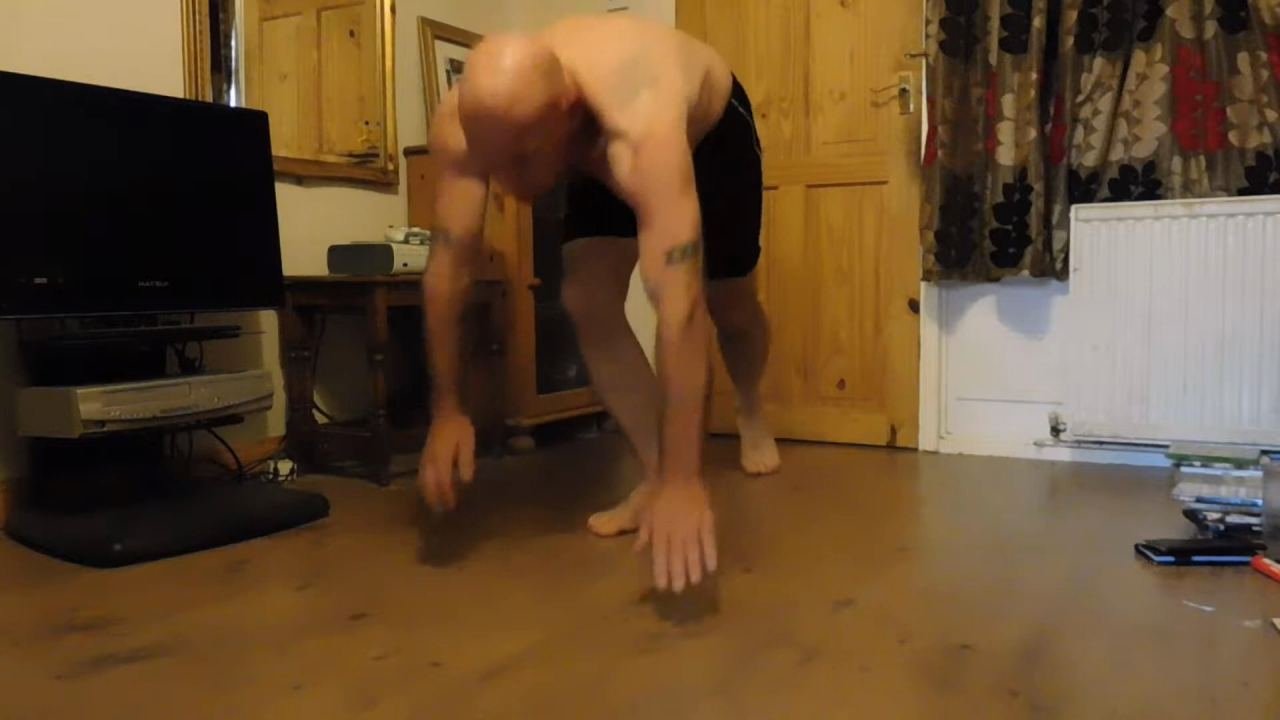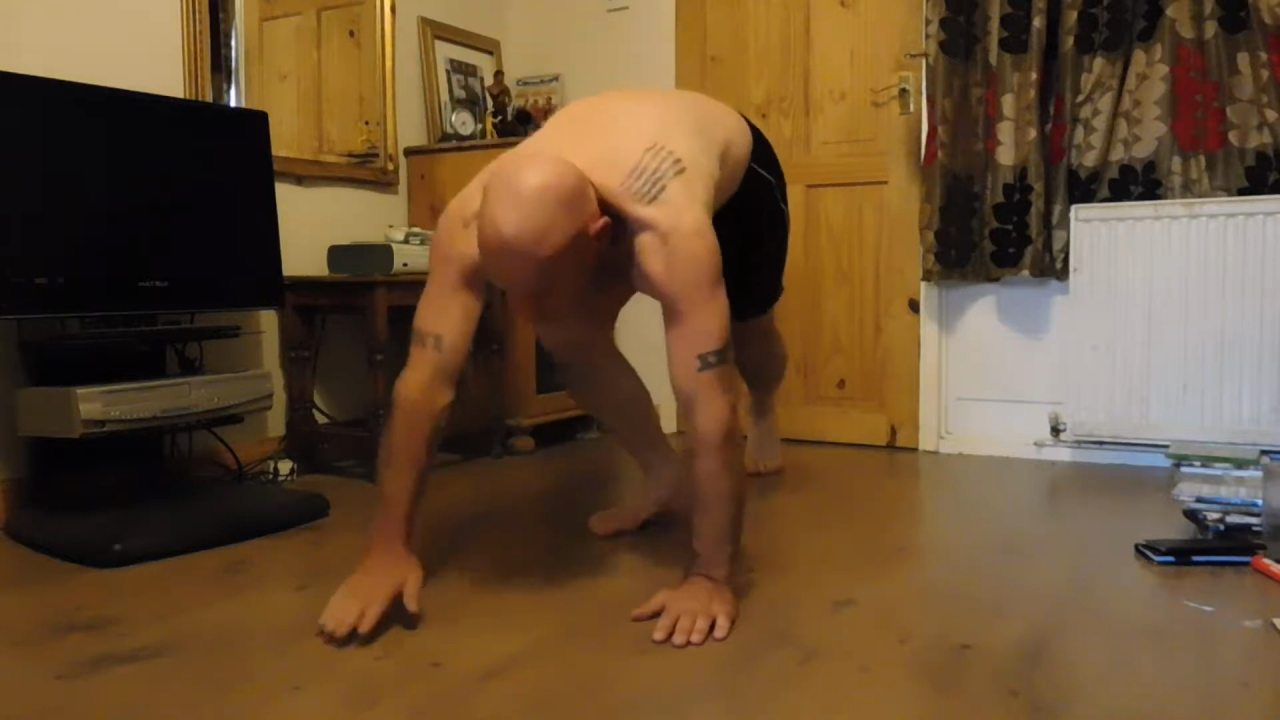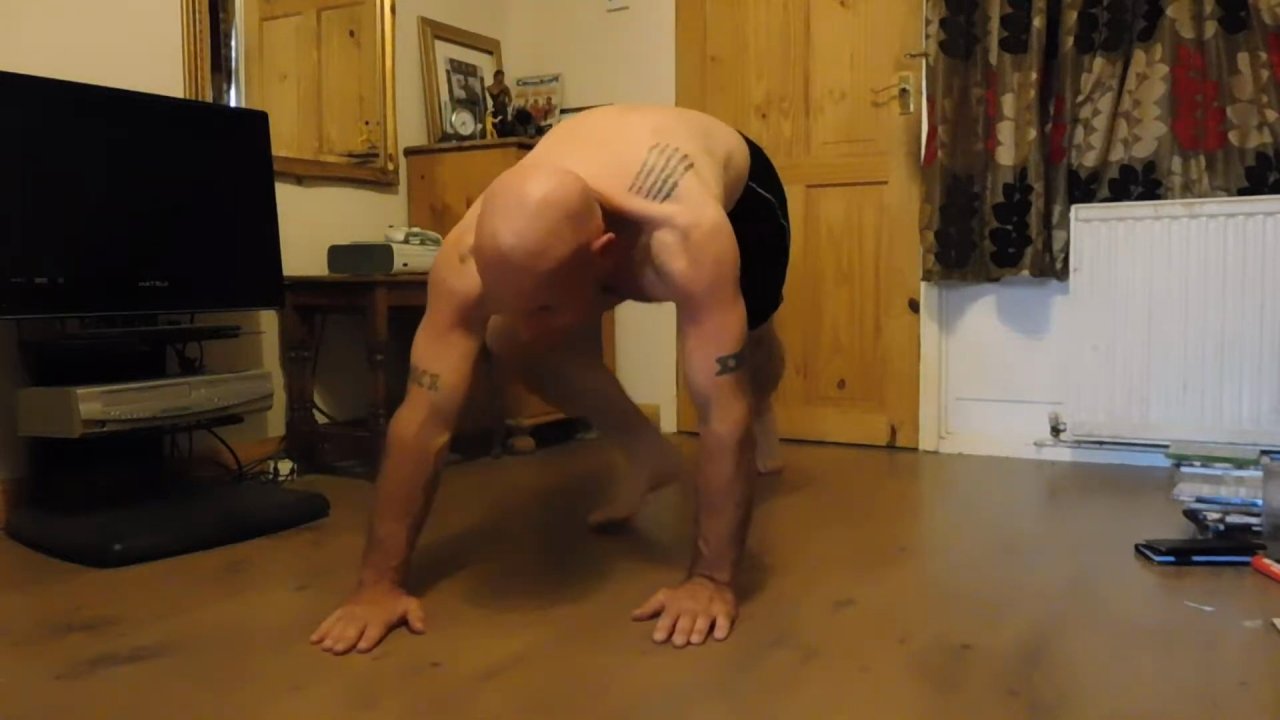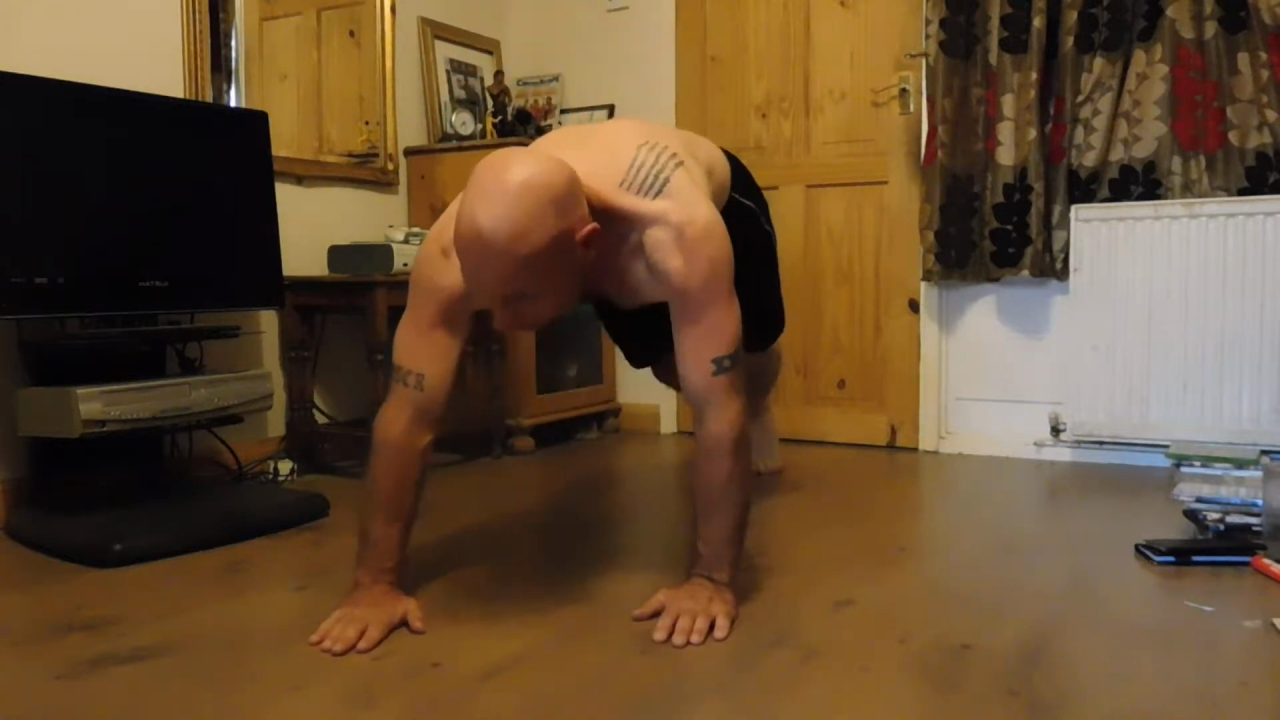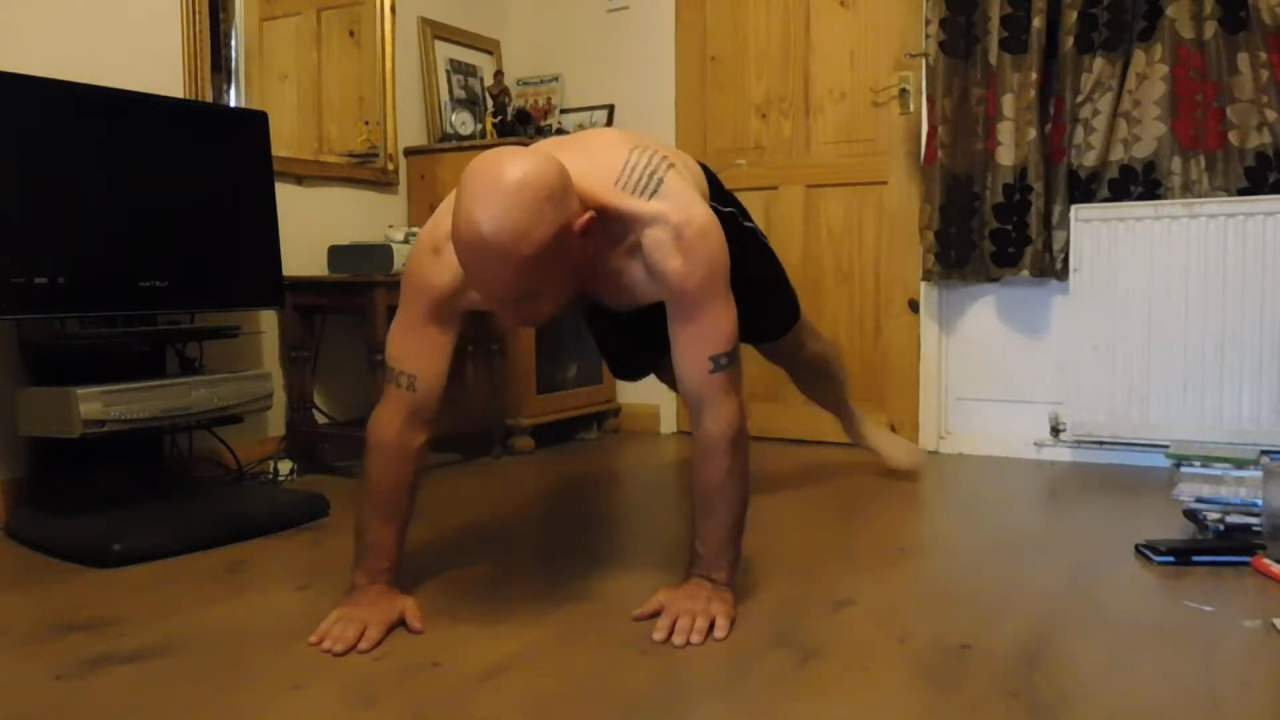
dt=0.5s
person 1, frame 1
left shoulder: (640, 130)
right shoulder: (462, 117)
left elbow: (677, 309)
right elbow: (447, 266)
left wrist: (686, 482)
right wrist: (446, 411)
left hip: (710, 126)
right hip: (596, 146)
left knee: (727, 295)
right knee: (587, 304)
left ankle: (752, 415)
right ankle: (655, 469)
person 1, frame 2
left shoulder: (666, 233)
right shoulder: (473, 223)
left elbow: (708, 409)
right elbow: (424, 385)
left wrist: (710, 578)
right wrist: (386, 547)
left hip: (735, 166)
right hip: (618, 151)
left knee: (746, 329)
right knee: (567, 339)
left ankle: (764, 415)
right ankle: (665, 477)
person 1, frame 3
left shoulder: (685, 233)
right shoulder: (473, 254)
left elbow: (724, 413)
right elbow: (422, 419)
left wrist: (712, 579)
right wrist: (379, 581)
left hip: (736, 186)
left knee: (751, 337)
right knee: (508, 345)
left ankle: (763, 417)
right ankle: (646, 451)
person 1, frame 4
left shoulder: (679, 231)
right shoulder: (455, 248)
left elbow: (719, 413)
right elbow: (407, 416)
left wrist: (711, 578)
right wrist: (375, 581)
left hip: (721, 198)
left knee: (752, 351)
right knee: (675, 373)
left ankle: (759, 413)
person 1, frame 5
left shoulder: (675, 230)
right shoulder: (445, 251)
left elbow: (716, 410)
right elbow: (401, 417)
left wrist: (711, 579)
right wrist: (373, 581)
left hip: (701, 208)
left knee: (788, 343)
right knee: (673, 371)
left ankle: (859, 426)
